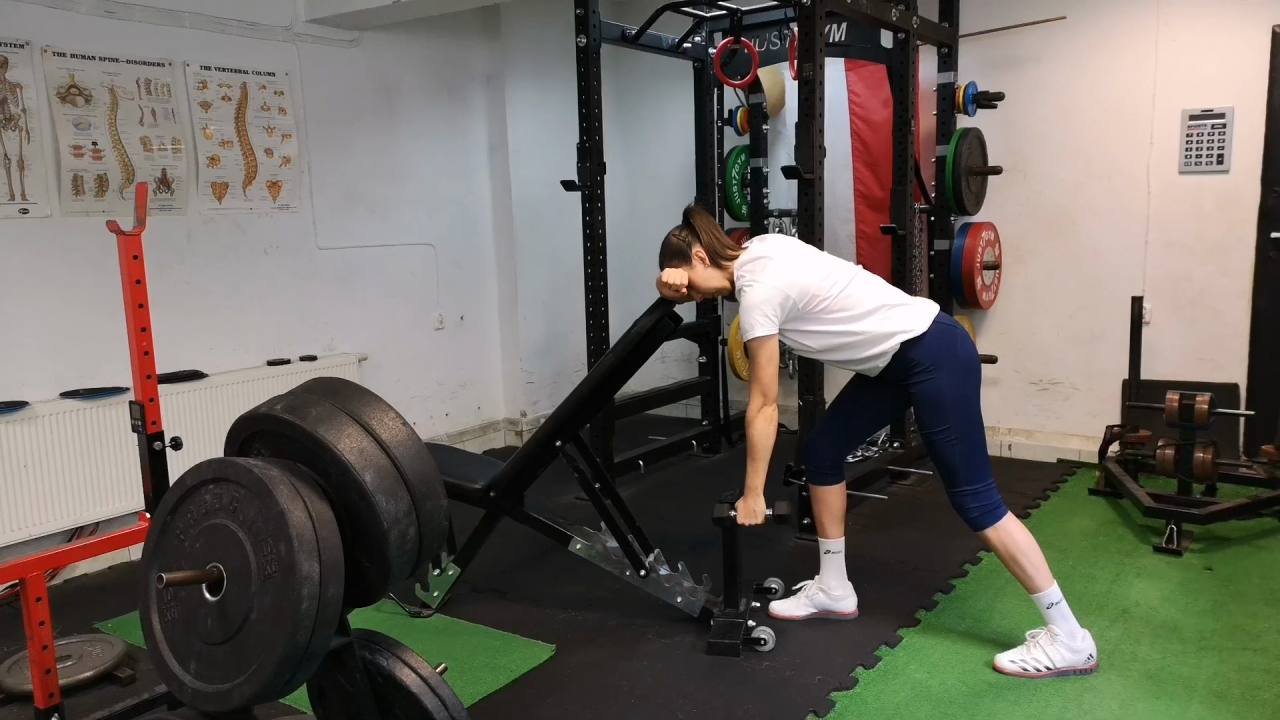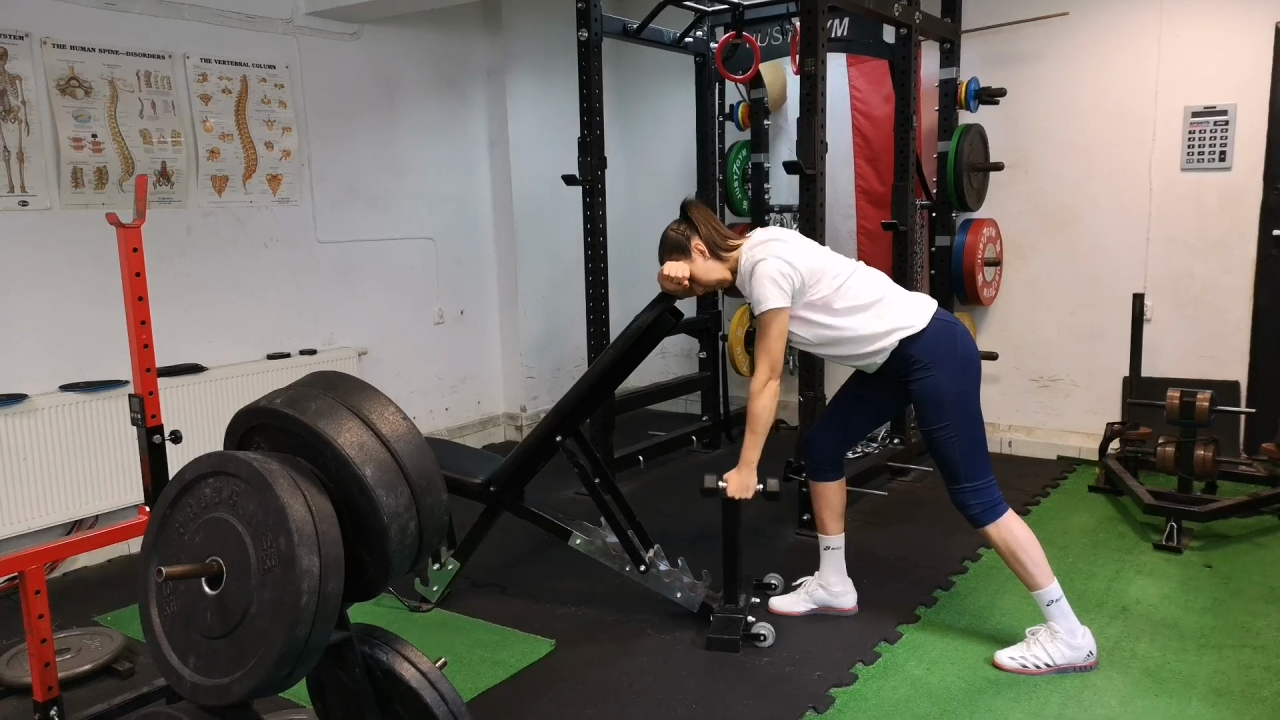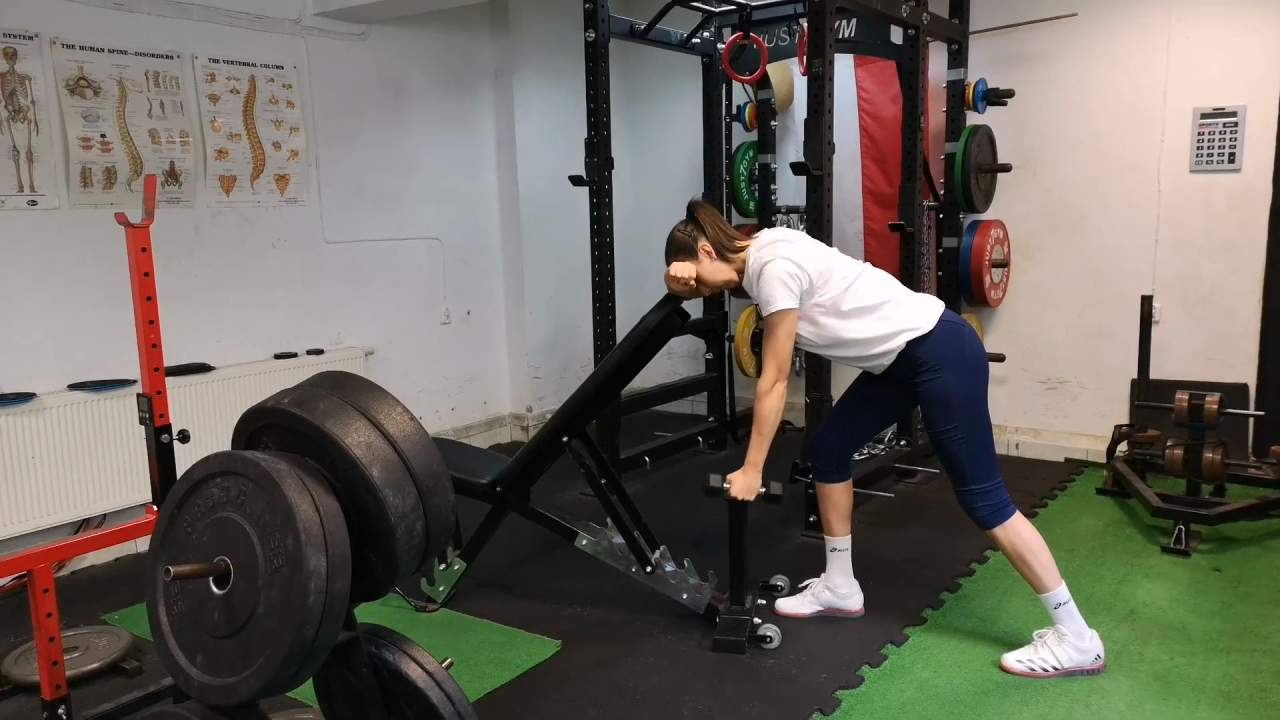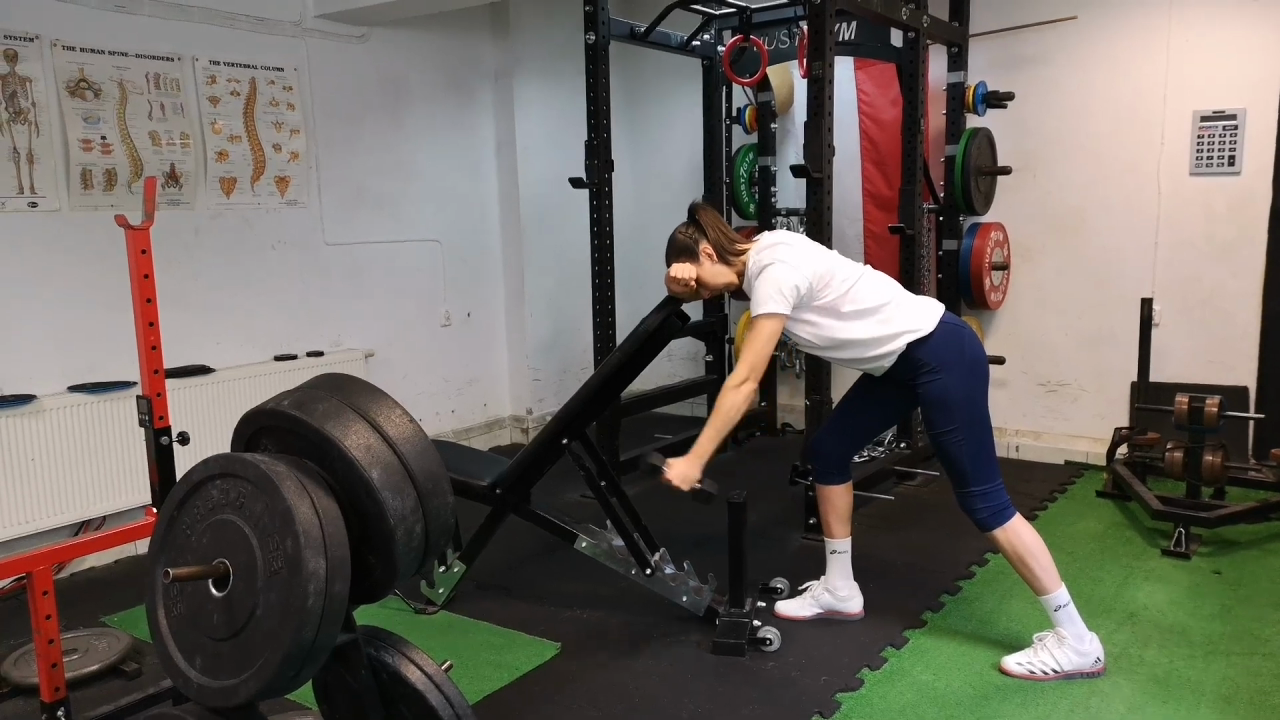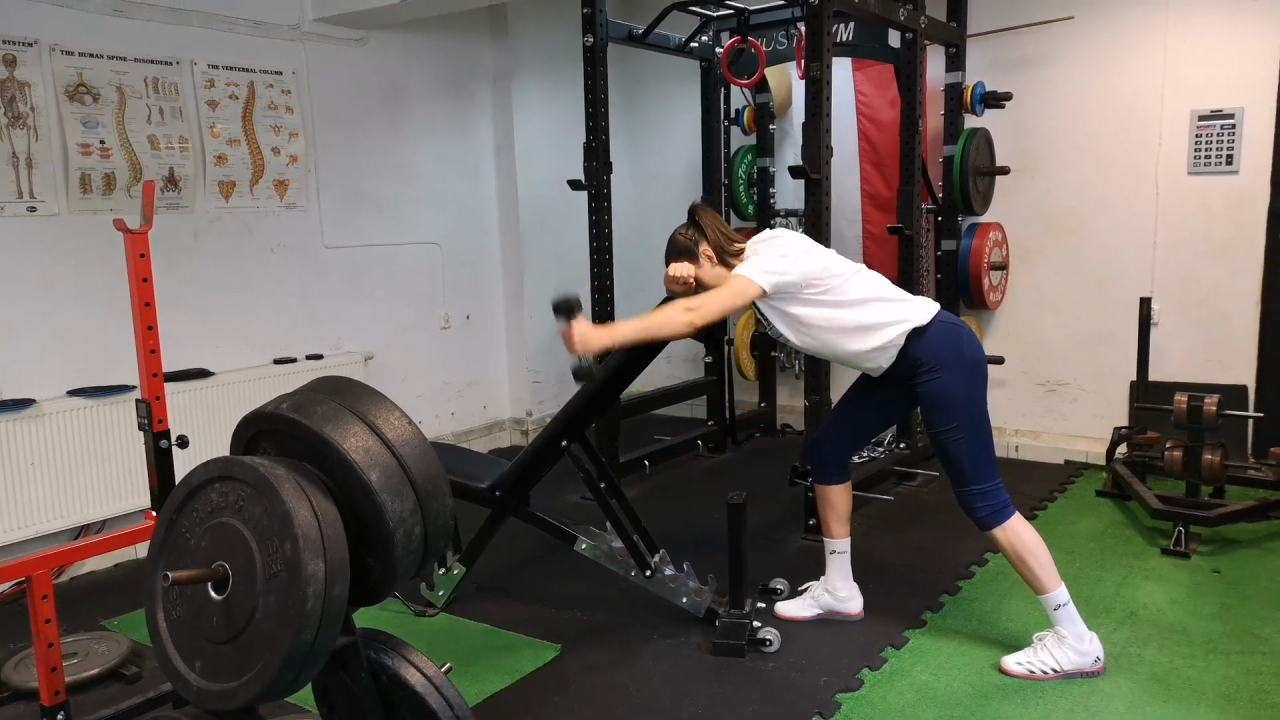
dt=0.4s
person 1, frame 1
left shoulder: (758, 290)
right shoulder: (753, 255)
left elbow: (763, 404)
left wrist: (753, 493)
right wrist: (676, 285)
left hip: (935, 354)
right hip: (898, 356)
left knee: (973, 497)
right knee: (821, 451)
left ankle: (1068, 638)
right ankle: (834, 589)
person 1, frame 2
left shoulder: (767, 267)
right shoulder: (753, 249)
left elbow: (767, 378)
left wrist: (746, 468)
right wrist: (676, 277)
left hip: (932, 350)
right hip: (894, 354)
left knee: (973, 493)
right knee: (821, 447)
left ankle: (1068, 636)
right ankle: (833, 585)
person 1, frame 3
left shoulder: (774, 268)
right shoulder: (758, 253)
left elbow: (774, 381)
left wrist: (751, 470)
right wrist: (682, 278)
left hip: (940, 351)
right hip: (901, 355)
left knee: (981, 496)
right knee: (827, 449)
left ankle: (1076, 638)
right ankle: (840, 587)
person 1, frame 4
left shoulder: (773, 271)
right shoulder: (756, 256)
left elbow: (744, 380)
right elbow: (688, 288)
left wrist: (694, 461)
right wrist: (681, 279)
left hip: (941, 355)
right hip: (902, 358)
left knee: (982, 498)
right knee: (827, 451)
left ankle: (1077, 642)
right ankle: (840, 590)
person 1, frame 5
left shoulder: (771, 258)
right shoulder: (753, 258)
left elbow: (696, 317)
right elbow: (687, 300)
left wrist: (601, 336)
right wrist: (684, 283)
left hip: (939, 354)
right hip: (899, 360)
left knee: (982, 498)
right knee: (826, 452)
left ankle: (1075, 641)
right ankle: (839, 590)
